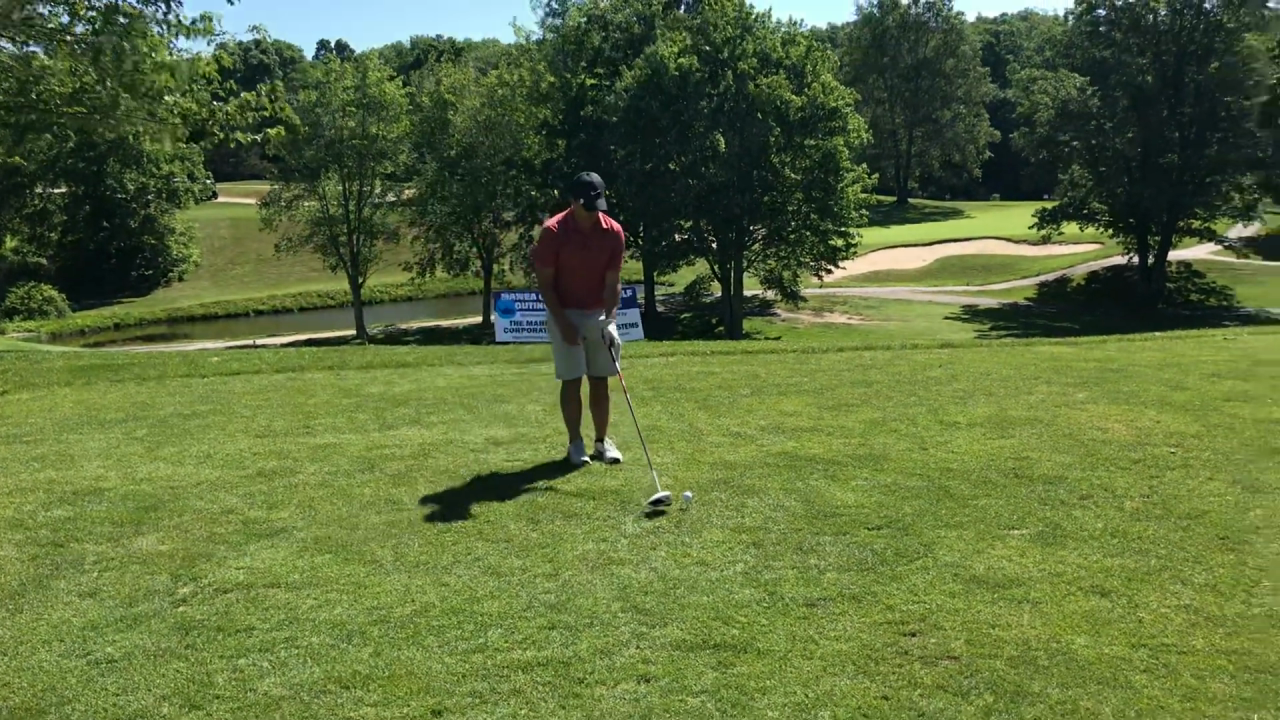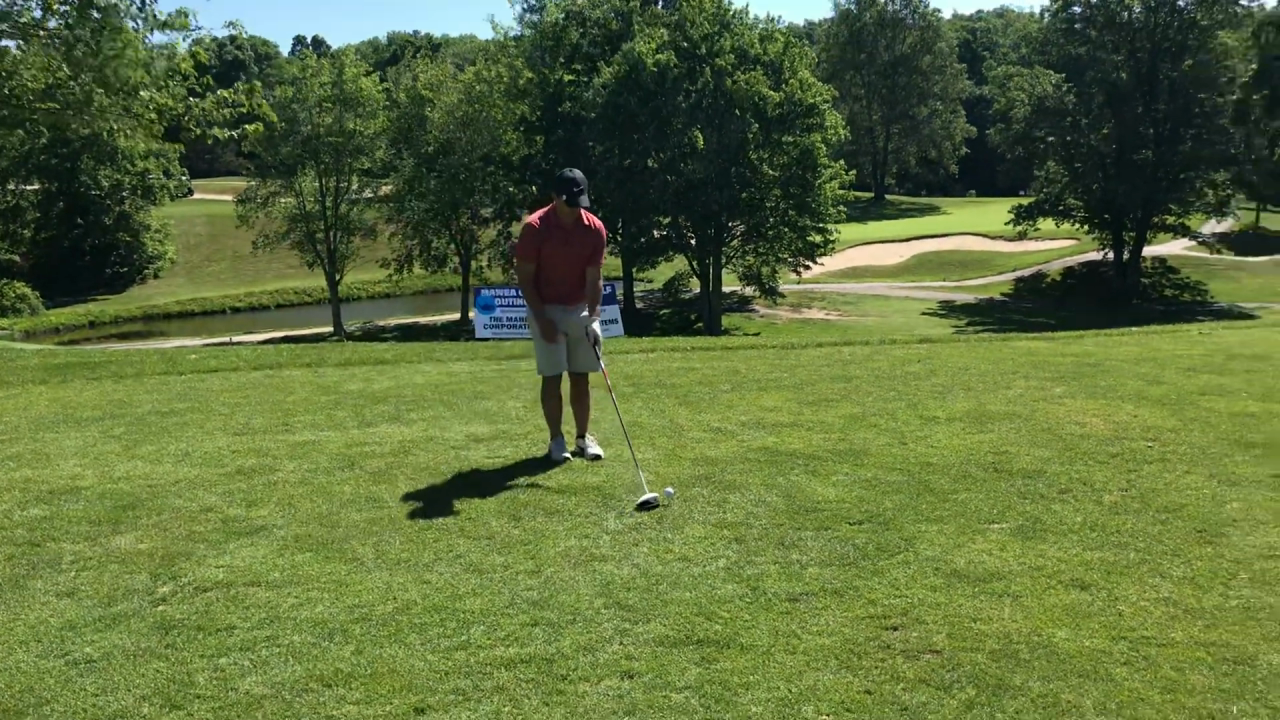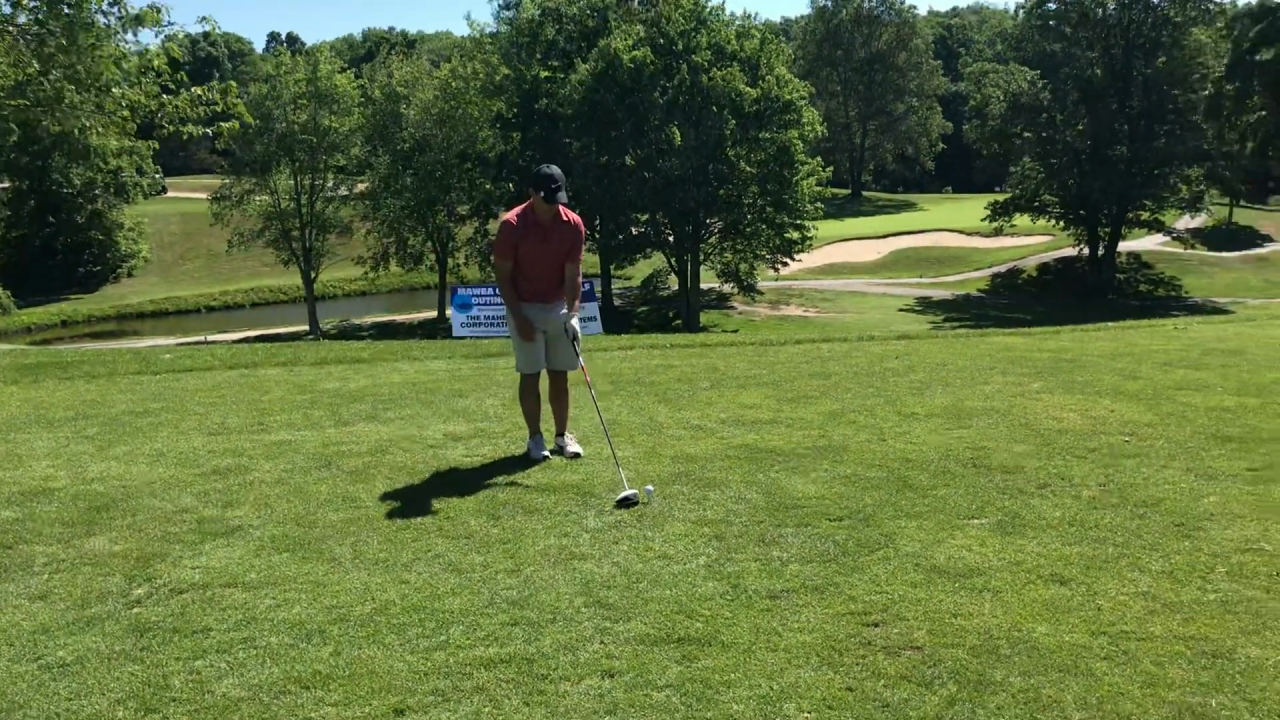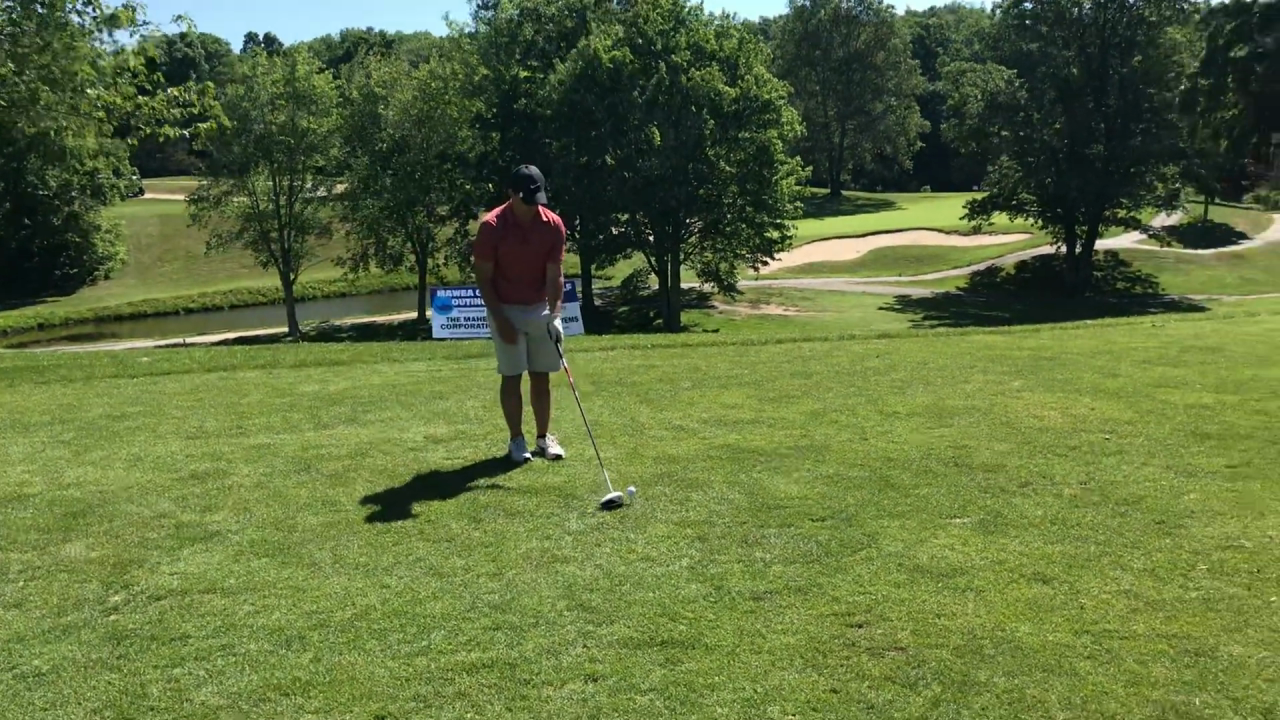
dt=0.2s
person 1, frame 1
left shoulder: (613, 232)
right shoulder: (553, 232)
left elbow: (612, 283)
right elbow: (545, 283)
left wrist: (609, 320)
right wrist: (563, 322)
left hip: (598, 314)
right hip: (564, 314)
left knee: (600, 381)
right knee: (572, 381)
left ankle: (602, 441)
right ankle: (575, 442)
person 1, frame 2
left shoulder: (595, 228)
right shoulder: (534, 227)
left elbow: (594, 279)
right elbow: (525, 279)
left wrist: (594, 317)
right wrist: (543, 319)
left hip: (579, 310)
right hip: (546, 310)
left knee: (581, 377)
right knee: (552, 377)
left ankle: (583, 437)
right ankle: (556, 439)
person 1, frame 3
left shoulder: (573, 224)
right shoulder: (512, 225)
left elbow: (573, 274)
right elbow: (503, 276)
left wrist: (573, 314)
right wrist: (518, 317)
left hip: (559, 307)
right hip: (524, 308)
left knee: (559, 375)
right knee: (530, 375)
left ankle: (562, 435)
right ankle: (535, 437)
person 1, frame 4
left shoulder: (554, 225)
right shoulder: (492, 226)
left elbow: (555, 274)
right elbow: (483, 279)
left wrist: (555, 314)
right wrist: (500, 320)
left hip: (540, 309)
right hip: (505, 310)
left knee: (541, 376)
right knee: (511, 376)
left ankle: (544, 437)
right ankle: (516, 439)
